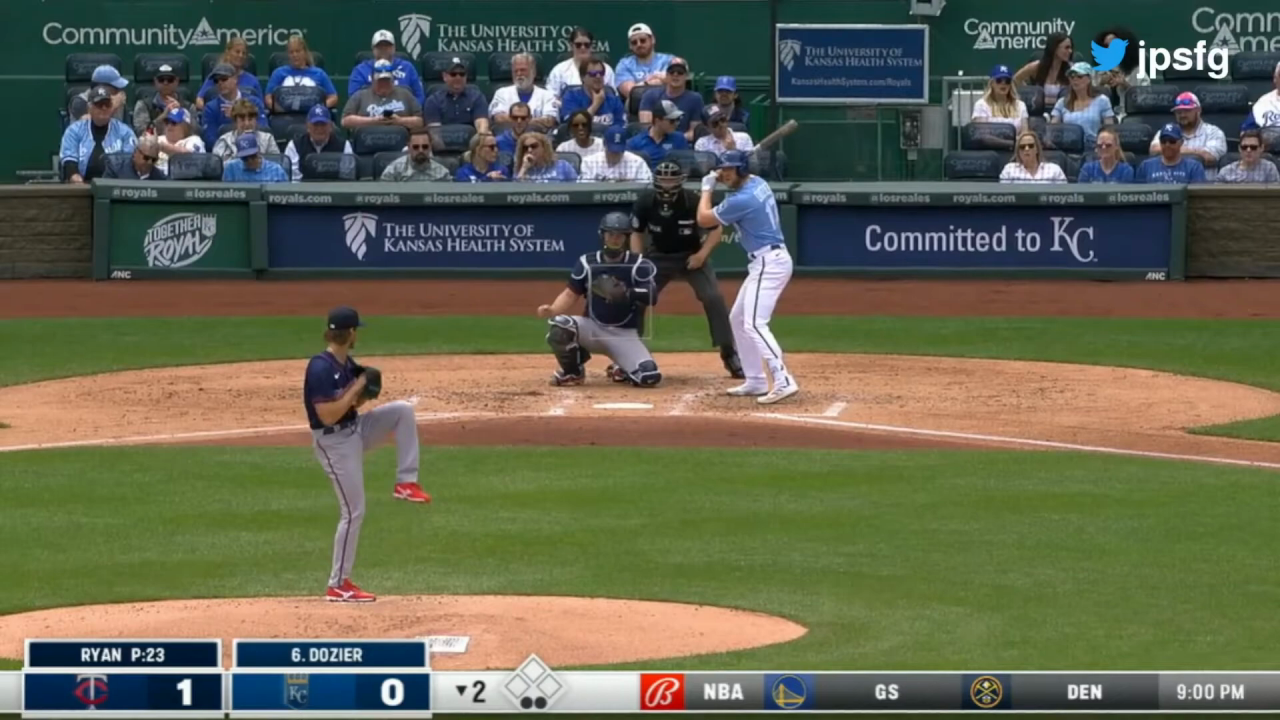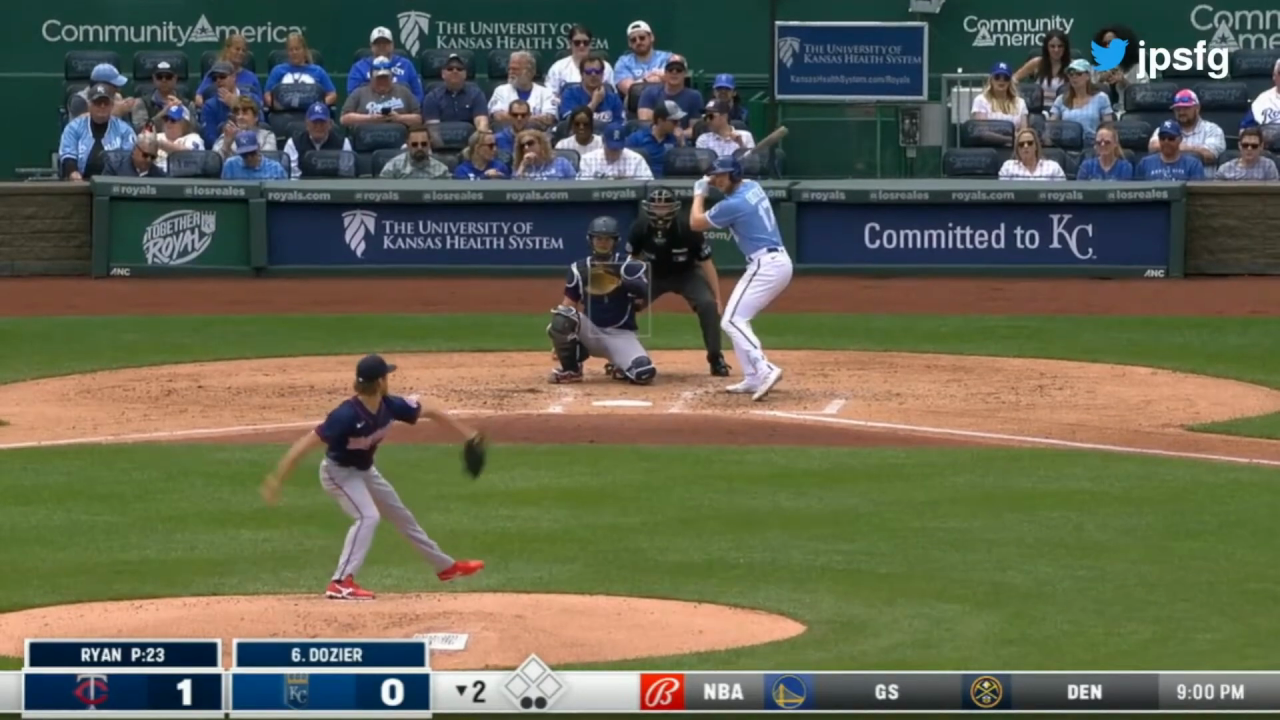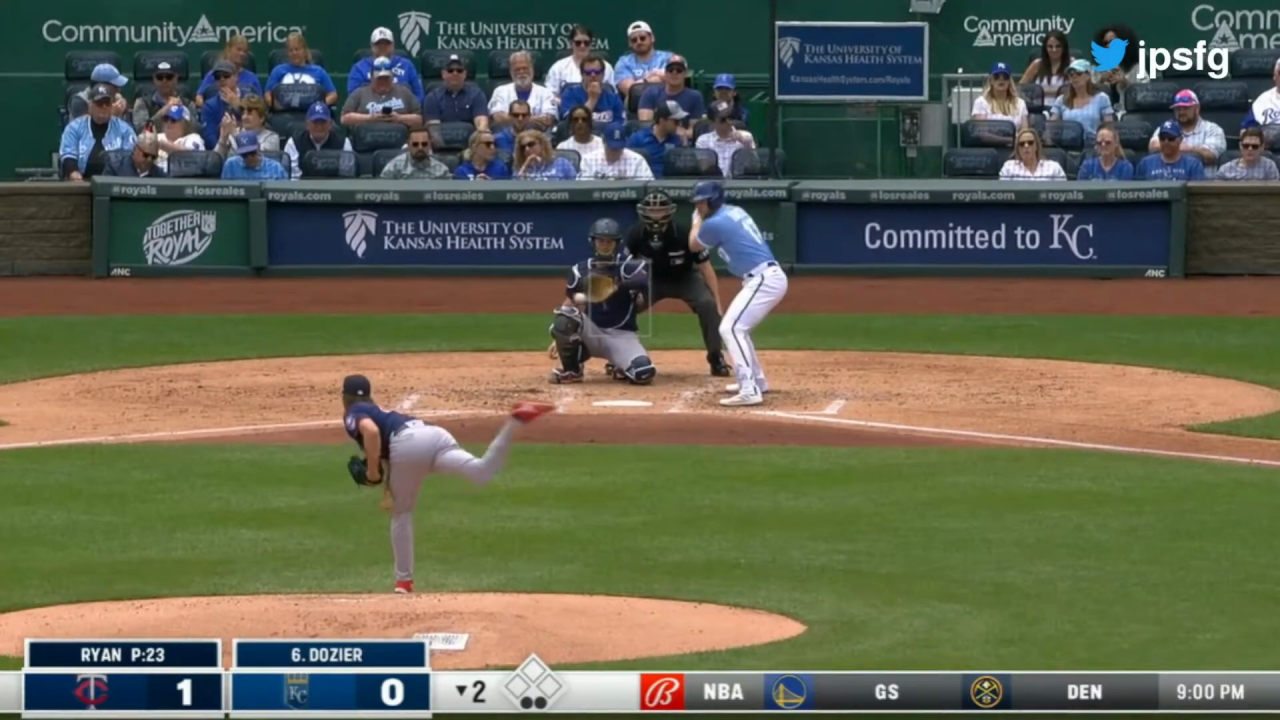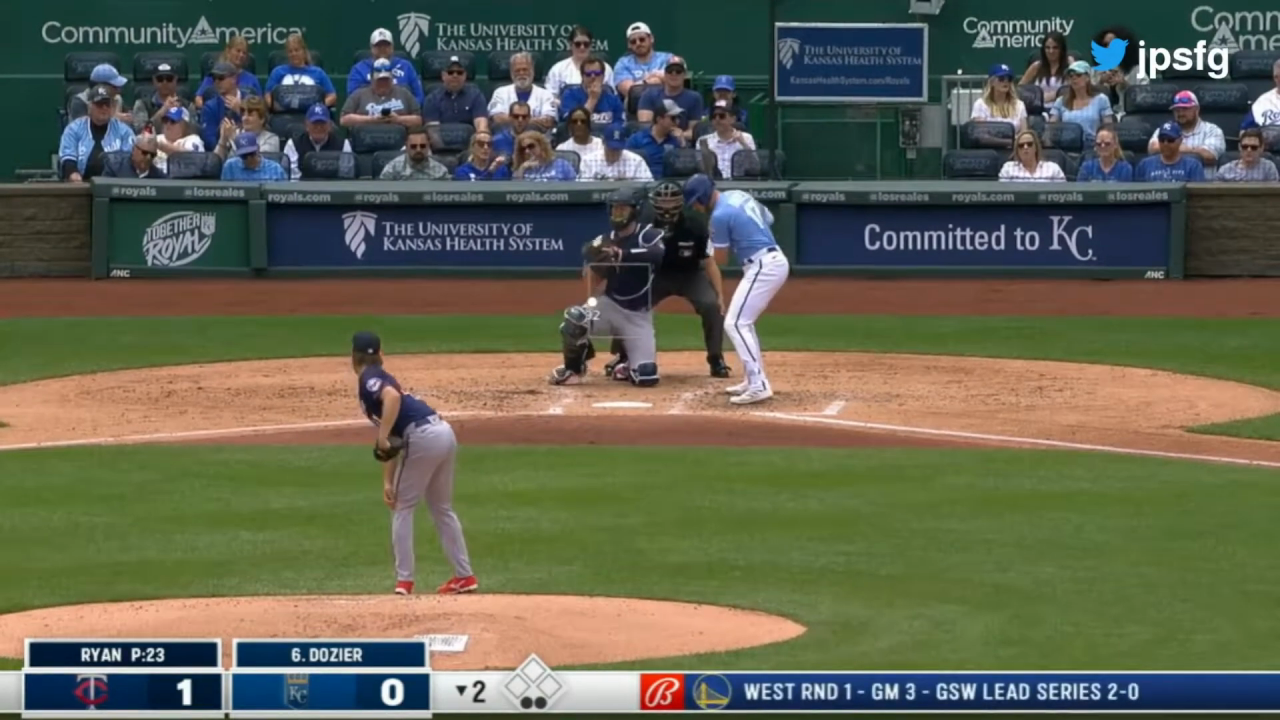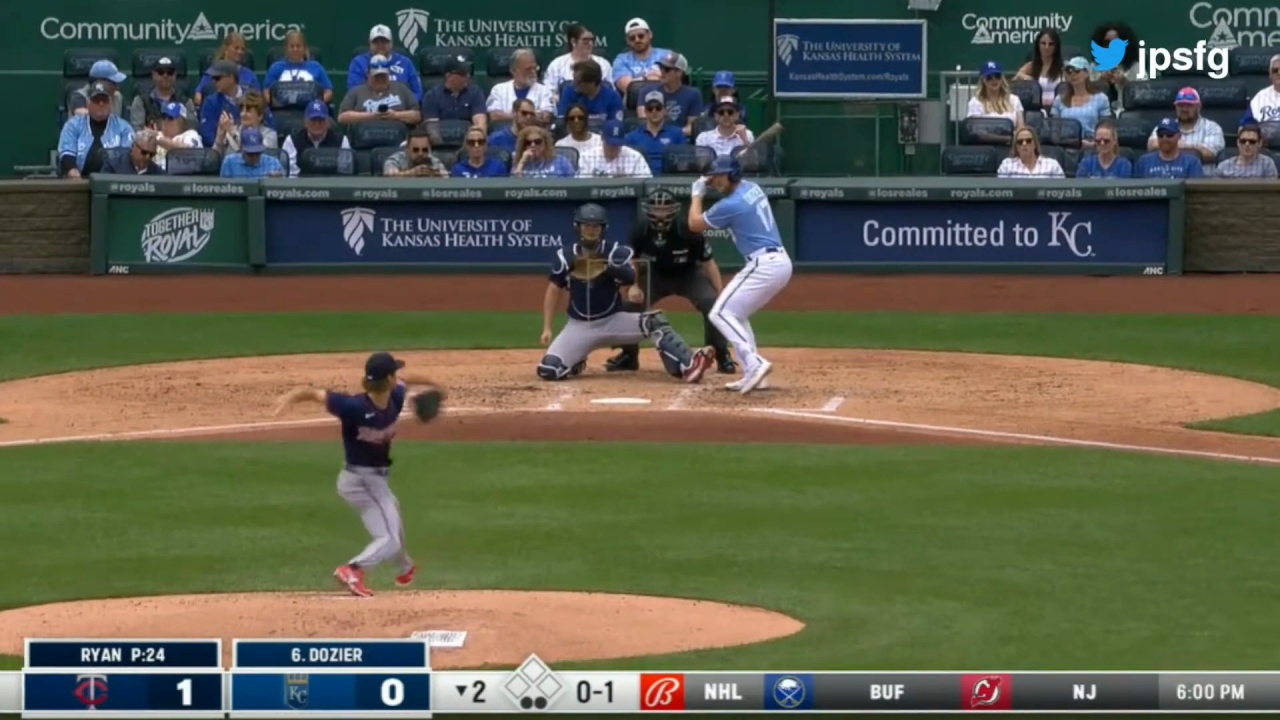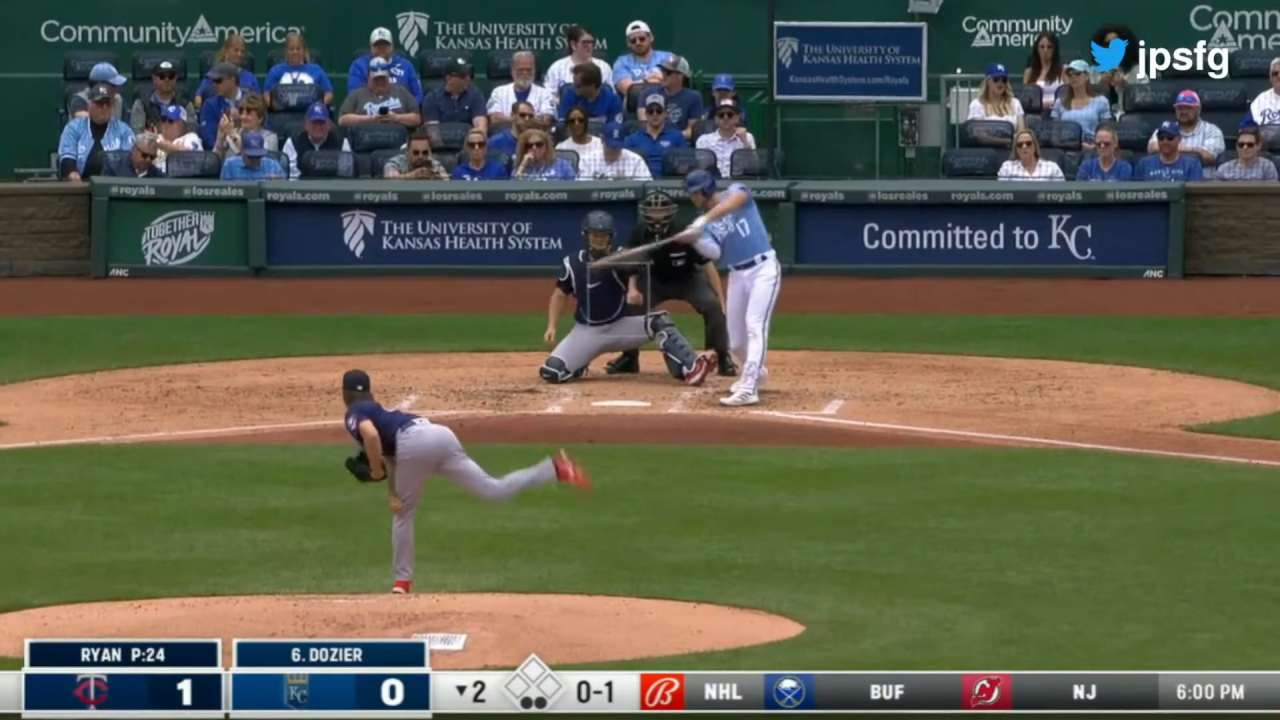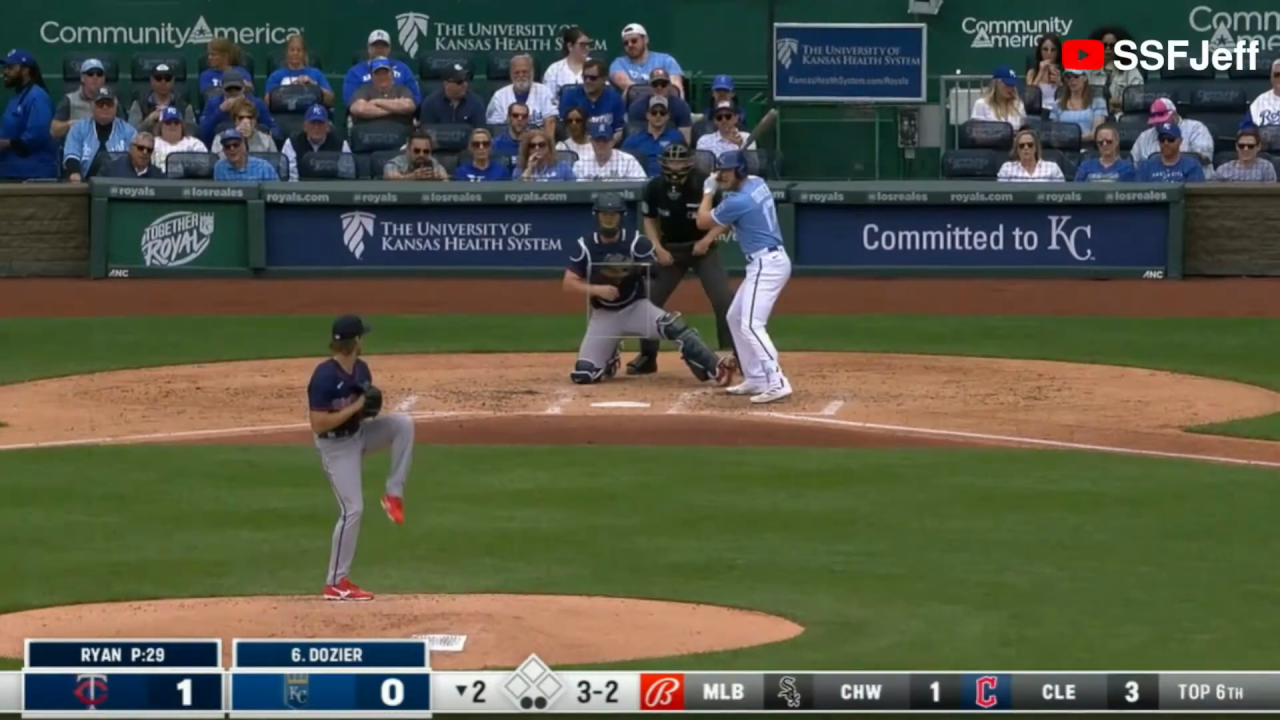
dt=0.7s
person 1, frame 1
left shoulder: (348, 362)
right shoulder: (320, 368)
right elbow: (328, 416)
left wrist: (366, 389)
right wrist: (357, 390)
left hip: (356, 430)
right hip: (335, 443)
left knee: (403, 410)
right knee: (354, 512)
left ankle: (406, 481)
right ankle: (338, 586)
person 1, frame 2
left shoulder: (390, 404)
right shoulder: (347, 415)
left elbow: (430, 411)
right elbow: (306, 443)
left wrist: (468, 433)
right wrist: (277, 479)
left hip: (365, 471)
right hip: (340, 473)
left knee: (400, 516)
right knee: (368, 517)
left ankle: (446, 566)
right ankle: (340, 582)
person 1, frame 3
left shoulder: (354, 413)
right shoulder: (378, 411)
left elbow: (371, 431)
right elbow: (390, 465)
left wrist: (372, 472)
right wrist: (389, 496)
left hip: (407, 444)
right hip: (434, 435)
left knee: (400, 513)
right knee: (483, 471)
left ankle: (404, 579)
right ankle: (518, 418)
person 1, frame 4
left shoulder: (369, 378)
right shoulder: (379, 380)
left elbow: (393, 397)
right elbow: (392, 445)
left wrist: (383, 437)
right wrist: (387, 483)
left hip: (423, 438)
left knee: (403, 508)
right knee: (441, 508)
left ankle: (404, 580)
right ankle: (464, 576)
person 1, frame 5
left shoulder: (395, 397)
right shoulder: (356, 406)
left elbow: (401, 378)
right elbow: (312, 393)
left wrist: (424, 381)
right wrist: (286, 399)
left hip: (375, 478)
right hip: (362, 480)
left knee: (391, 523)
right knee: (390, 540)
left ankle: (405, 569)
right ankle: (350, 570)
person 1, frame 6
left shoulder: (353, 415)
right shoulder: (380, 412)
left elbow: (371, 435)
right elbow: (392, 459)
left wrist: (376, 470)
right wrist: (393, 495)
left hip: (415, 443)
right hip: (441, 436)
left knee: (404, 513)
right knee: (494, 489)
left ankle: (402, 579)
right ankle: (556, 469)
person 1, frame 7
left shoulder: (360, 367)
right shoulder: (324, 377)
left elbow: (370, 392)
right elbow: (318, 424)
left wrist: (370, 402)
right wrist: (355, 407)
left hip: (361, 431)
right hip: (335, 445)
left knee: (404, 423)
right knee: (353, 508)
left ankle: (394, 494)
right ankle: (336, 583)
person 2, frame 1
left shoulder: (741, 200)
right shoulder: (758, 182)
left elbow: (703, 219)
right elbow: (741, 181)
left wrist: (706, 188)
right wrist: (719, 178)
left hip: (768, 263)
right hip: (770, 261)
left knee: (754, 323)
right knee: (738, 318)
left ankle: (783, 381)
right ankle: (756, 381)
person 2, frame 2
left shoulder: (733, 204)
right shoulder: (753, 186)
left elbow: (695, 223)
left wrist: (699, 193)
right wrist: (713, 183)
left hip: (766, 265)
right hip: (778, 262)
left knee: (733, 321)
right knee: (736, 318)
left ankle: (766, 371)
right ankle: (754, 379)
person 2, frame 3
left shoulder: (714, 223)
right shoulder: (734, 210)
left elbow: (694, 246)
left wrist: (696, 223)
left hip: (764, 280)
right hip: (770, 278)
left knee: (730, 328)
right knee: (738, 326)
left ankle: (749, 390)
right ankle: (755, 380)
person 2, frame 4
left shoulder: (720, 215)
right shoulder: (739, 194)
left elbow: (720, 259)
right elbow: (768, 218)
left wrist: (713, 244)
left hip: (763, 266)
right hip: (774, 263)
left knee: (735, 323)
right knee: (742, 323)
left ankle: (759, 386)
right ankle: (755, 380)
person 2, frame 5
left shoulder: (730, 205)
right shoulder: (752, 188)
left elbow: (695, 224)
left wrist: (696, 194)
right wrist: (709, 184)
left hip: (764, 265)
right hip: (780, 263)
left knee: (720, 313)
right knee: (735, 315)
left ankle: (754, 365)
right ankle: (754, 375)
person 2, frame 6
left shoulder: (735, 192)
right shoulder: (704, 225)
left elbow: (737, 199)
right elbow: (715, 253)
left wrist: (703, 220)
right wrist: (695, 239)
left hip: (765, 270)
right hip: (738, 276)
left knee: (755, 325)
right knee: (737, 340)
left ankle: (749, 390)
right ankle: (755, 373)
person 2, frame 7
left shoulder: (739, 200)
right shoulder: (757, 183)
left elbow: (703, 221)
right elbow: (729, 217)
left wrist: (708, 191)
right wrist: (708, 239)
left hip: (767, 265)
right hip: (766, 264)
left knee: (751, 325)
right knee: (736, 318)
left ankle: (776, 384)
right ankle: (756, 379)
person 3, frame 1
left shoulder: (694, 201)
right shoulder: (645, 202)
left elbow: (716, 229)
right elbow: (637, 235)
left wrist: (702, 254)
left hip: (692, 256)
right hip: (657, 257)
left knee: (714, 298)
left ankle: (729, 354)
person 3, frame 2
left shoulder: (689, 229)
right shoulder: (639, 228)
left elbow: (706, 264)
right elbow: (632, 260)
left wrist: (717, 298)
left hip: (687, 274)
right hip: (653, 275)
left knee: (708, 304)
left ankle: (715, 358)
person 3, frame 3
left shoulder: (685, 233)
right shoulder: (635, 234)
left elbow: (705, 267)
left wrist: (717, 301)
left hip: (686, 278)
right hip: (652, 281)
left knee: (707, 305)
left ankle: (716, 357)
person 3, frame 4
left shoulder: (695, 225)
right shoulder: (646, 224)
left elbow: (710, 261)
left wrist: (720, 296)
left hip: (691, 274)
right hip: (658, 275)
left knee: (711, 306)
left ankle: (716, 359)
right ankle: (622, 358)
person 3, frame 5
left shoulder: (689, 232)
right shoulder: (640, 231)
left elbow: (709, 263)
left wrist: (721, 295)
right wrist: (633, 286)
left hip: (689, 275)
right hip: (656, 276)
left knee: (712, 304)
right knee: (628, 305)
left ankle: (722, 355)
right ankle: (629, 355)
person 3, frame 6
right shoulder: (639, 235)
left elbow: (708, 265)
left wrist: (721, 300)
right wrist: (632, 290)
left hip: (688, 279)
right hip: (654, 281)
left knee: (713, 305)
left ankle: (723, 358)
right ankle: (629, 357)
person 3, frame 7
left shoulder: (703, 184)
right shoulder: (654, 187)
right elbow: (649, 220)
right wrist: (658, 248)
left hip: (703, 249)
right hip: (670, 250)
left knee: (723, 297)
right knee: (652, 299)
left ankle: (736, 350)
right ankle: (647, 356)
person 4, frame 1
left shoulder: (639, 265)
right shoulder: (587, 263)
left elbow: (651, 297)
right elbow: (570, 294)
left wrist: (629, 294)
right wrist: (553, 310)
left hip: (624, 334)
right hip: (592, 328)
left knee: (650, 376)
right knee: (560, 326)
left ankle: (623, 370)
right ankle: (573, 372)
person 4, frame 2
left shoulder: (630, 266)
right shoulder: (579, 269)
left elbow: (644, 293)
right elbow: (569, 305)
left wrist: (621, 282)
right wrist: (560, 338)
left hip: (621, 335)
right hip: (591, 331)
left knee: (644, 373)
right knee: (562, 315)
left ankle: (621, 367)
right ankle: (571, 369)
person 4, frame 3
left shoulder: (629, 265)
right shoulder: (580, 271)
left elbow: (644, 282)
right elbow: (570, 306)
left wrist: (616, 284)
right wrist: (559, 339)
left hip: (621, 335)
right hip: (591, 333)
left knee: (643, 373)
right knee: (564, 316)
left ankle: (620, 367)
right ankle: (572, 370)
person 4, frame 4
left shoulder: (649, 236)
right shoulder: (603, 242)
left elbow: (656, 257)
right elbow: (591, 282)
left wrist: (620, 254)
right wrist: (596, 264)
left hip: (637, 315)
right hip: (608, 306)
left knee: (647, 376)
right knee: (573, 323)
left ankle: (628, 367)
right ankle: (573, 369)
person 4, frame 5
left shoulder: (617, 251)
right shoulder: (565, 256)
left elbow: (630, 277)
right elbow: (554, 292)
left wrist: (605, 267)
right wrist: (547, 328)
left hip: (613, 320)
right hip: (580, 326)
left knee: (654, 321)
right knee: (548, 370)
left ankle: (688, 366)
right ankle: (576, 363)
person 4, frame 6
right shoulder: (572, 263)
right elbow: (559, 296)
right wrist: (552, 326)
left hip: (621, 326)
right hip: (586, 331)
left knee: (659, 322)
right knee: (551, 372)
left ankle: (691, 368)
right ankle: (578, 365)
person 4, frame 7
left shoulder: (636, 242)
right shoulder: (584, 246)
right elbow: (568, 283)
left wrist: (633, 268)
right wrist: (597, 289)
left hip: (636, 308)
right hip: (603, 316)
left knee: (672, 326)
right knee: (582, 375)
left ankle: (715, 369)
right ankle: (609, 360)
